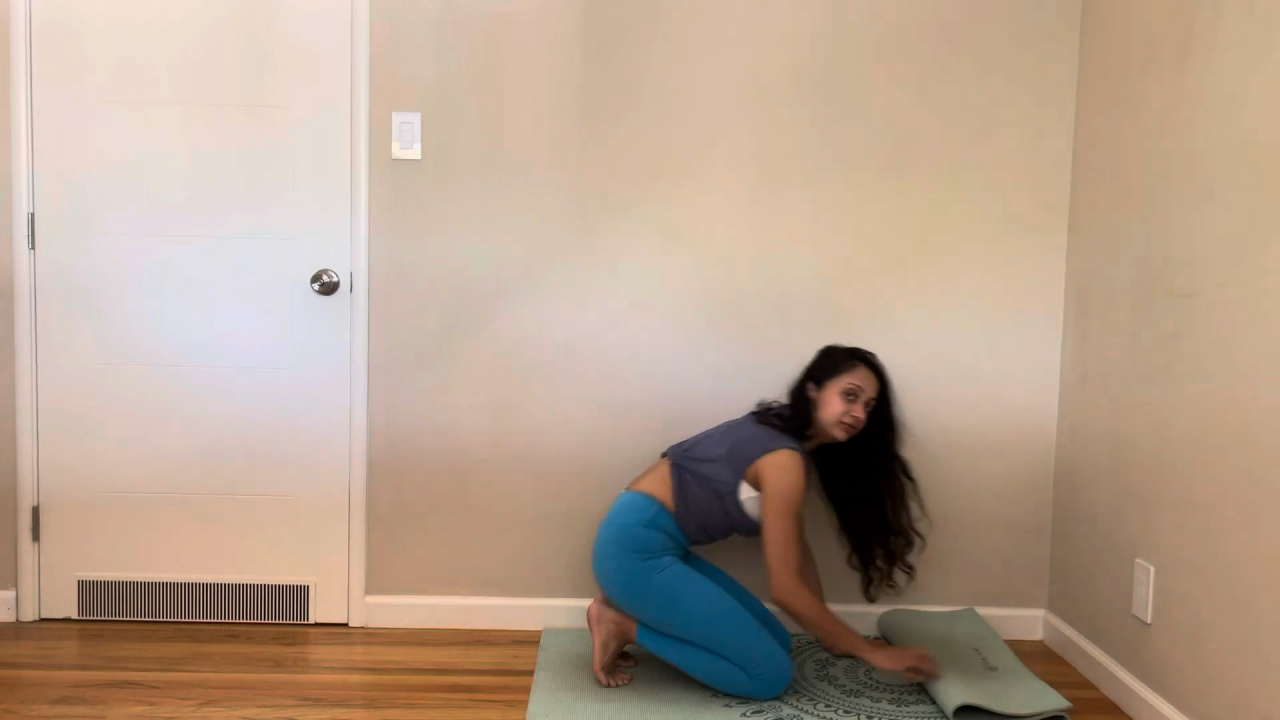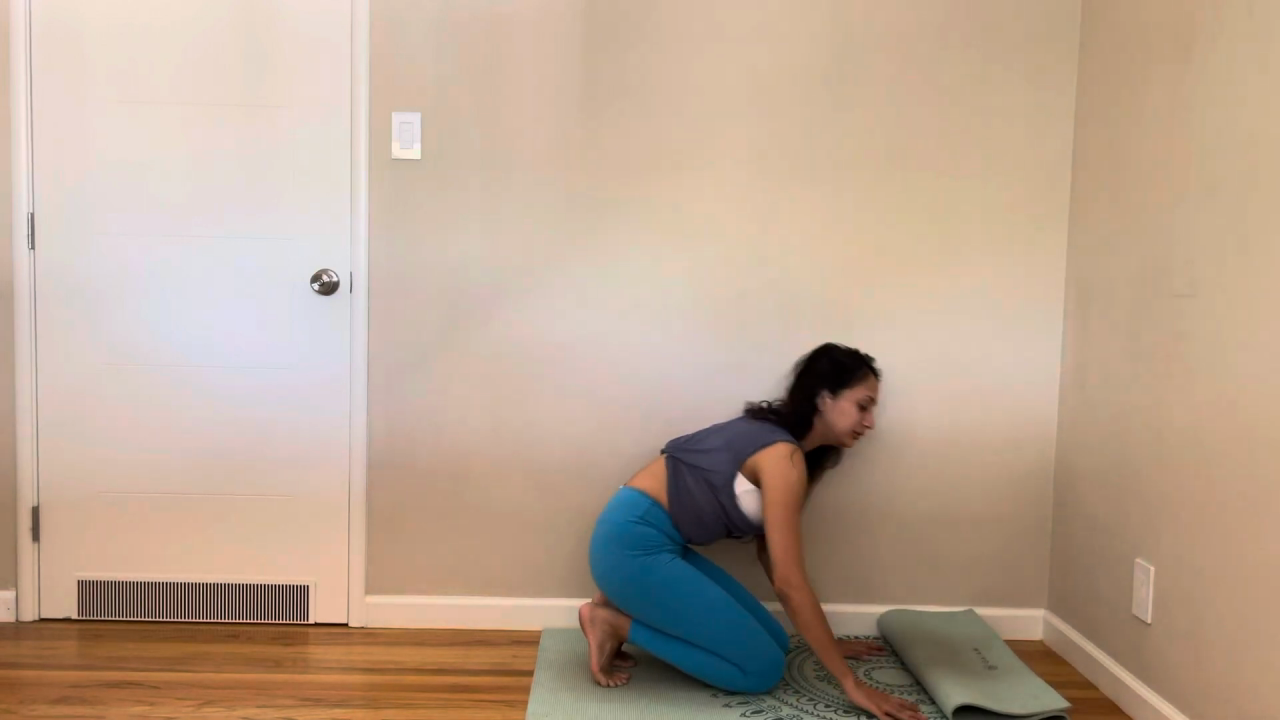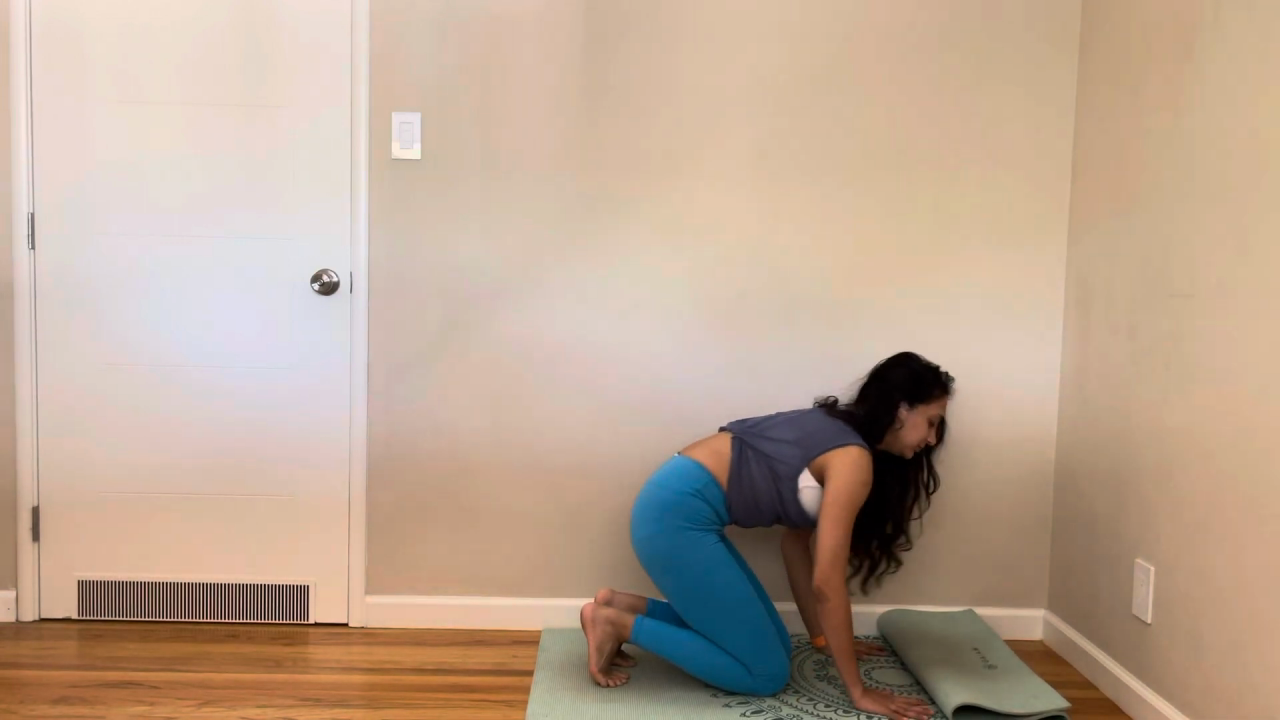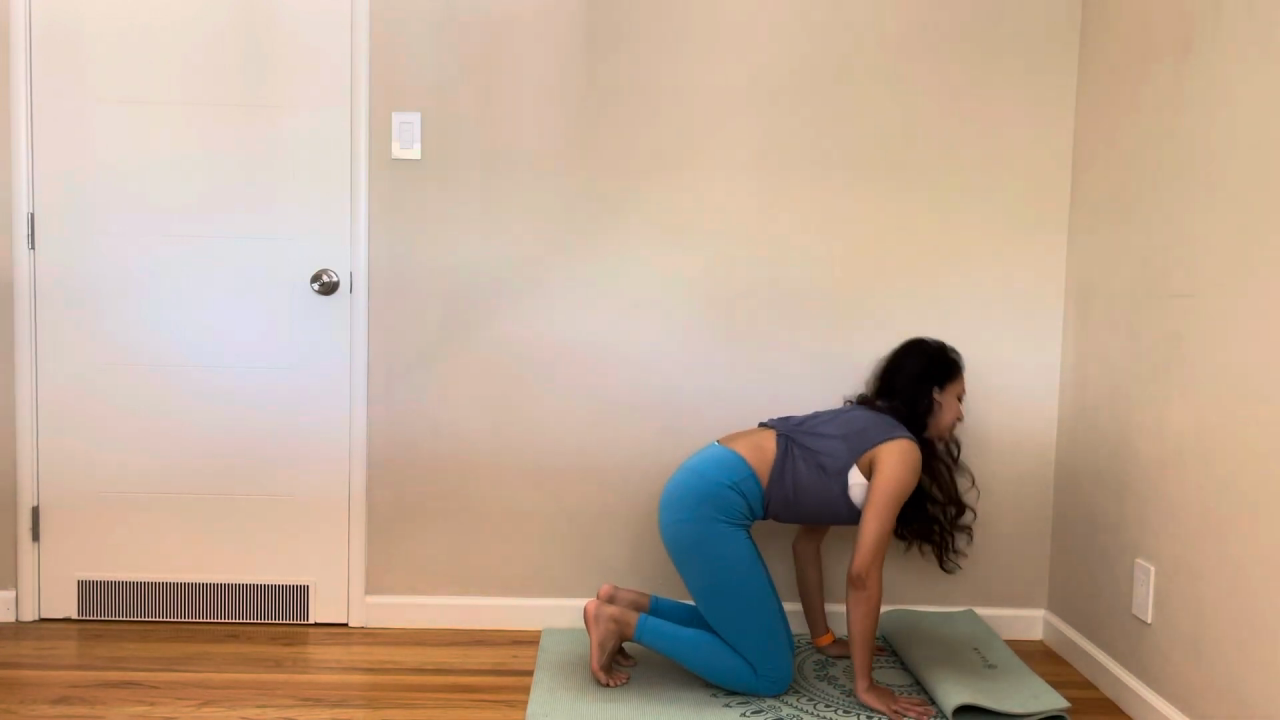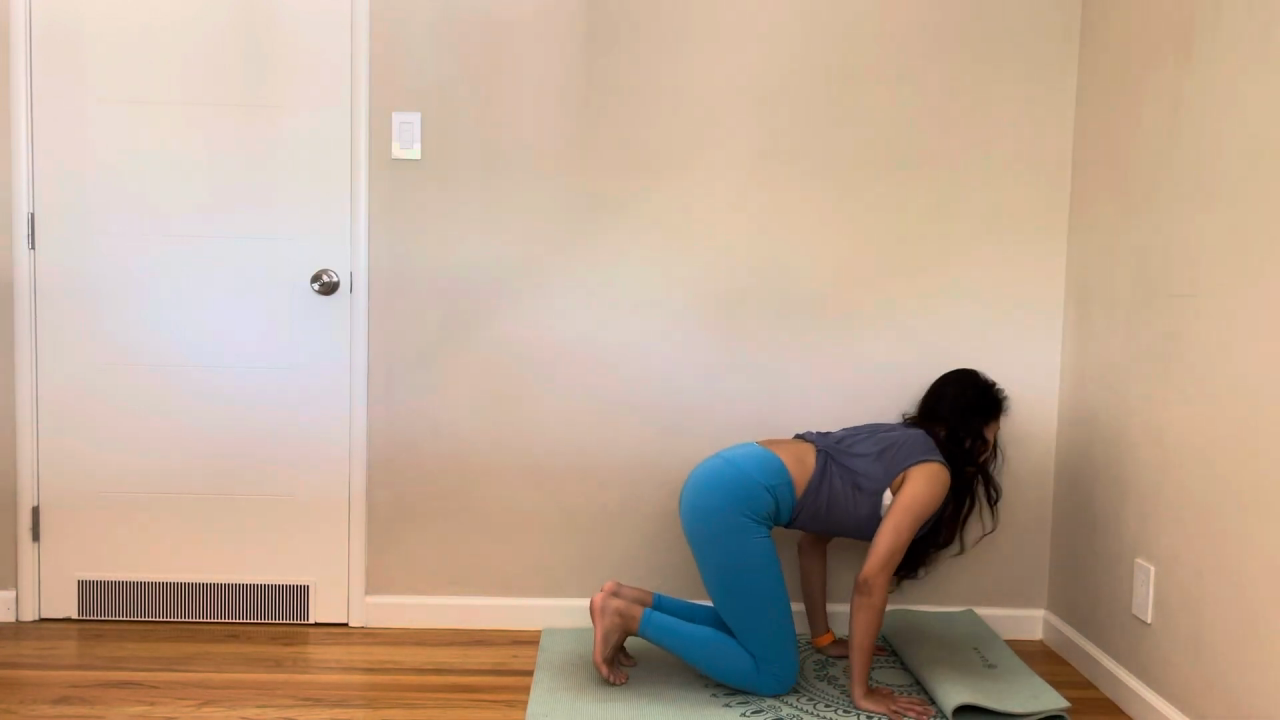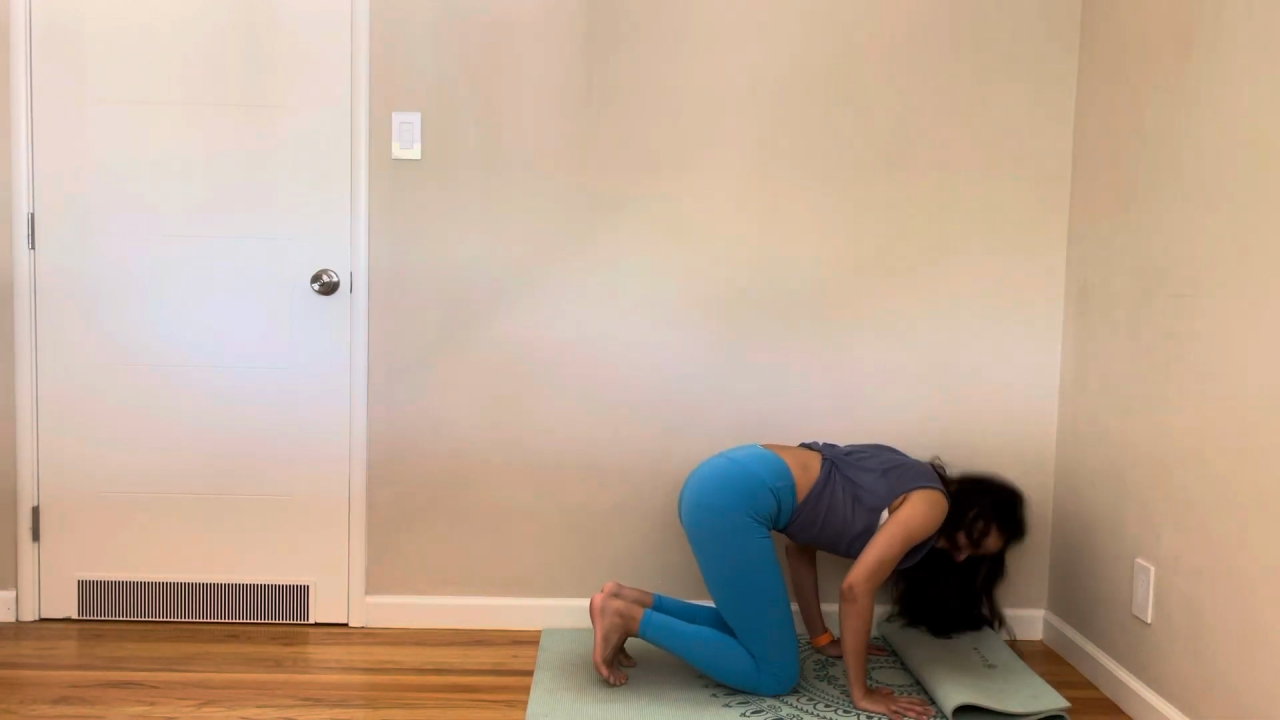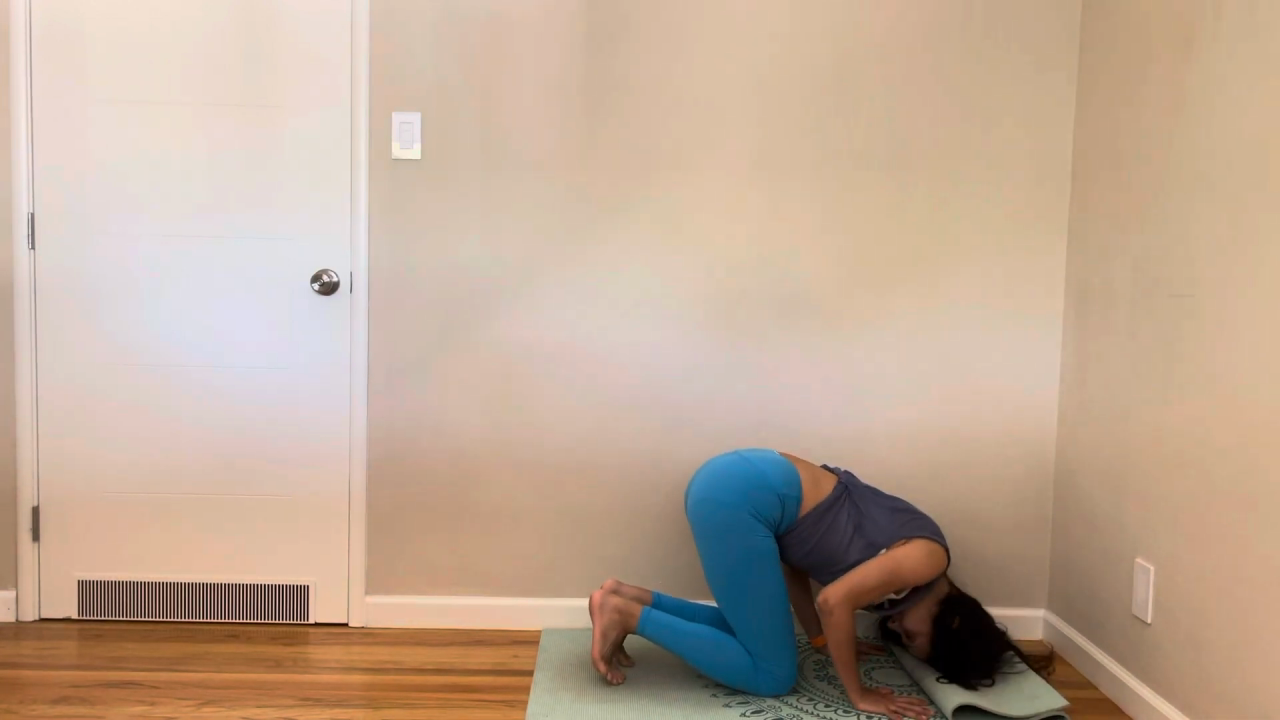
dt=0.4s
person 1, frame 1
left shoulder: (778, 435)
right shoulder: (784, 459)
left elbow: (797, 553)
right elbow: (787, 588)
left wrist: (838, 638)
right wrist: (865, 650)
left hip: (660, 546)
right hip: (637, 550)
left knee: (776, 642)
right knee: (771, 675)
left ankle: (634, 611)
right ankle: (627, 627)
person 1, frame 2
left shoulder: (773, 436)
right shoulder: (783, 456)
left elbow: (772, 549)
right elbow: (789, 583)
left wrist: (827, 641)
right wrist: (850, 683)
left hip: (654, 539)
right hip: (634, 544)
left knee: (773, 642)
right knee: (762, 670)
left ankle: (623, 607)
right ankle: (617, 625)
person 1, frame 3
left shoulder: (835, 433)
right shoulder: (853, 458)
left elbow: (797, 542)
right elbow: (827, 583)
left wrist: (822, 638)
left hip: (681, 504)
right hip: (678, 513)
left knee: (774, 646)
right knee: (766, 673)
left ankle: (625, 606)
right ankle: (618, 624)
person 1, frame 4
left shoulder: (871, 430)
right shoulder: (903, 451)
left elbow: (807, 538)
right elbow: (863, 570)
left wrist: (823, 637)
right wrist: (864, 684)
left hip: (702, 489)
right hip: (707, 503)
left knee: (753, 635)
right knee: (769, 676)
left ankle: (627, 600)
right ankle: (621, 622)
person 1, frame 5
left shoulder: (899, 445)
right shoulder: (933, 473)
left elbow: (812, 542)
right elbow: (872, 580)
left wrist: (823, 638)
left hip: (719, 481)
right hip: (734, 499)
left knee: (753, 632)
right knee: (773, 675)
left ankle: (630, 599)
right ankle: (626, 617)
person 1, frame 6
left shoulder: (908, 486)
right shoulder: (932, 505)
left elbow: (800, 547)
right elbow: (857, 587)
left wrist: (822, 638)
left hip: (721, 482)
right hip: (734, 498)
left knee: (755, 638)
right knee: (774, 674)
left ankle: (630, 599)
right ankle: (628, 618)
person 1, frame 7
left shoulder: (906, 546)
right shoulder: (927, 558)
left elbow: (793, 565)
right elbow: (834, 601)
left wrist: (822, 640)
left hip: (730, 481)
right hip: (738, 497)
left knee: (757, 635)
right knee: (771, 675)
left ankle: (629, 596)
right ankle: (628, 616)
